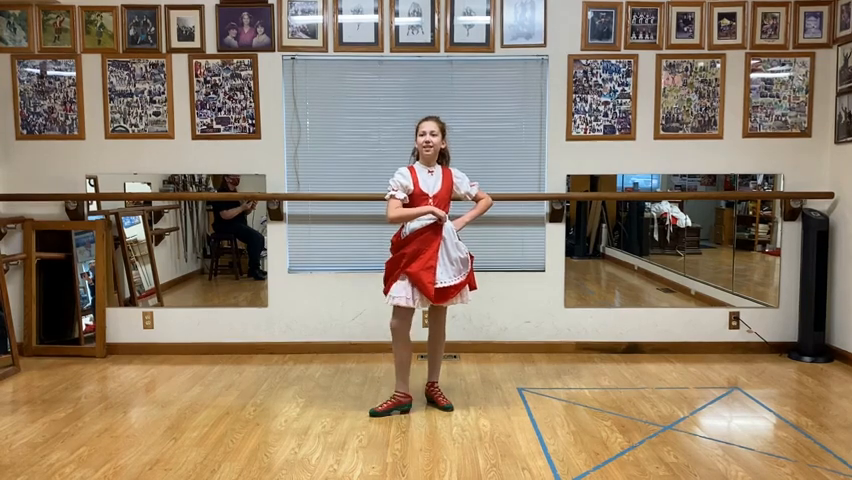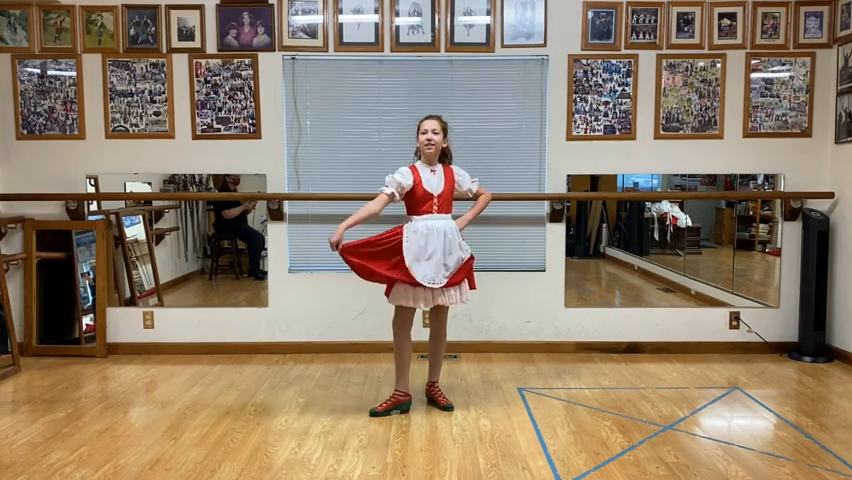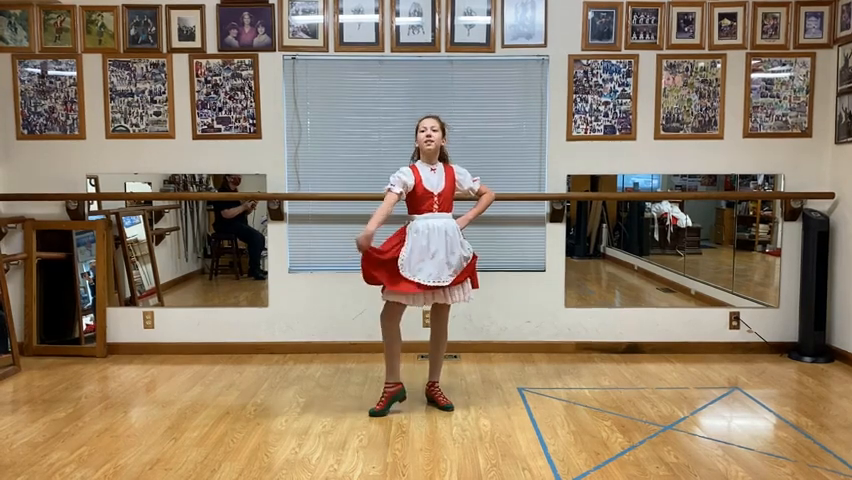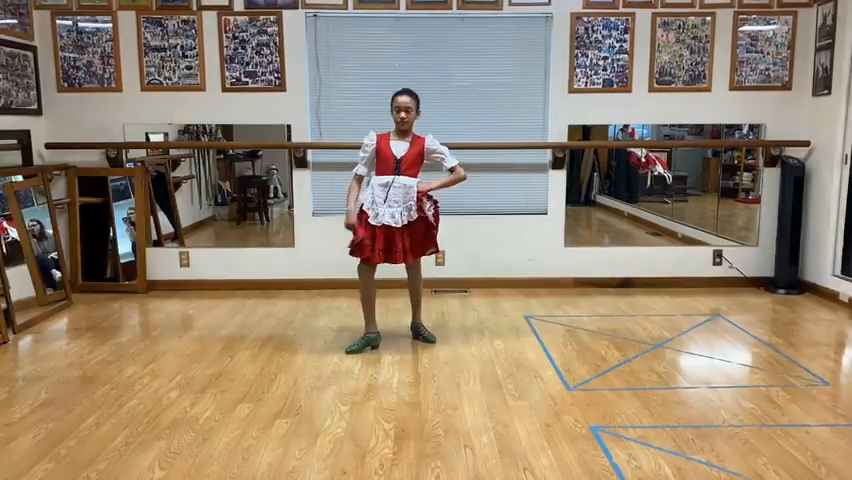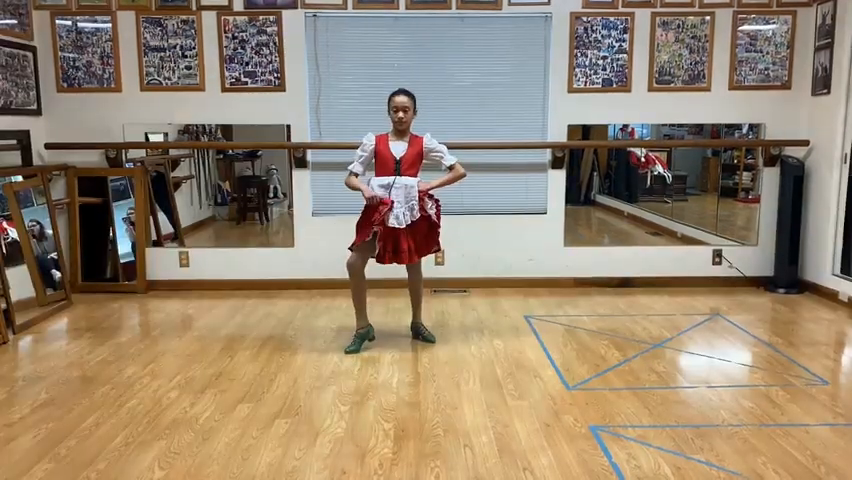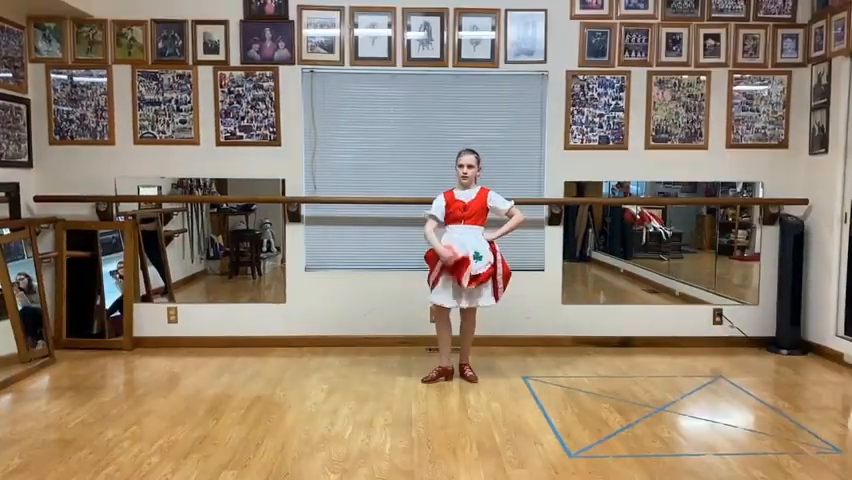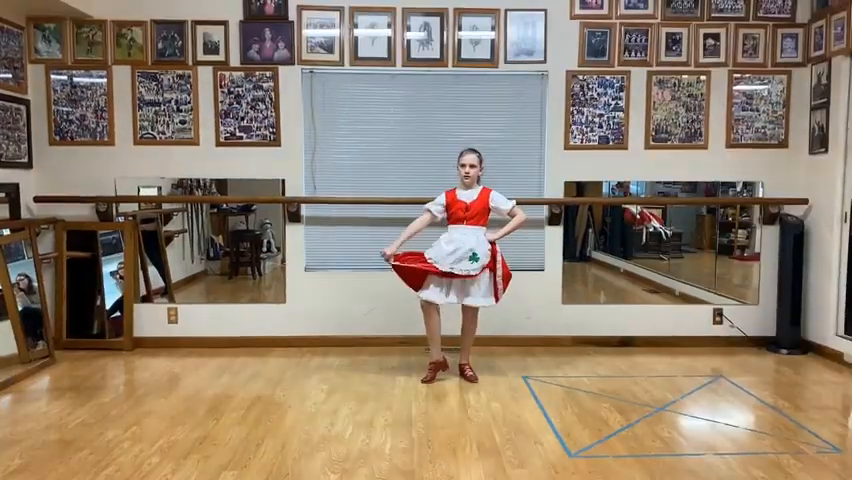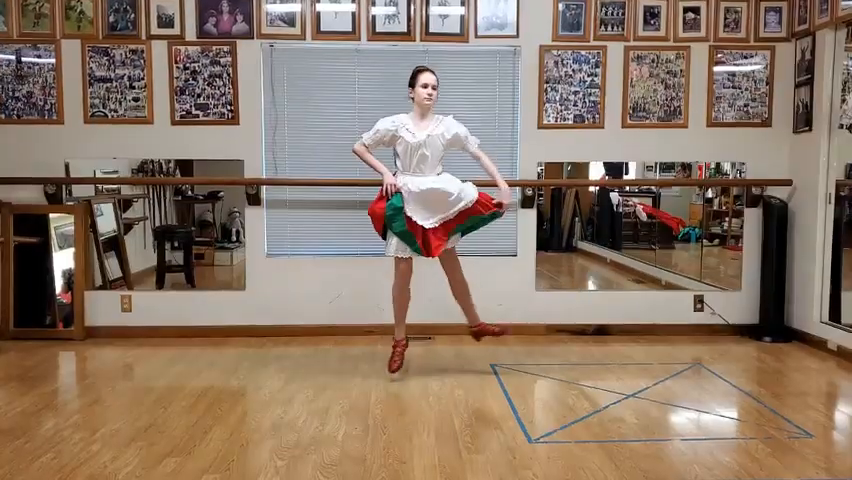
dt=0.4s
person 1, frame 1
left shoulder: (452, 176)
right shoulder: (404, 175)
left elbow: (485, 200)
right elbow: (393, 214)
left wrist: (461, 222)
right wrist: (429, 211)
left hip: (443, 250)
right hip: (412, 250)
left knee: (438, 320)
right knee: (399, 324)
left ankle: (432, 386)
right ankle: (402, 394)
person 1, frame 2
left shoulder: (454, 174)
right shoulder: (406, 174)
left elbow: (485, 195)
right elbow: (377, 204)
left wrist: (464, 221)
right wrist: (342, 228)
left hip: (446, 248)
right hip: (415, 249)
left knee: (439, 320)
right knee: (401, 322)
left ankle: (433, 386)
right ankle: (401, 393)
person 1, frame 3
left shoulder: (455, 174)
right shoulder: (407, 174)
left elbow: (488, 195)
right elbow: (388, 204)
left wrist: (464, 220)
right wrist: (369, 228)
left hip: (443, 252)
right hip: (412, 250)
left knee: (440, 320)
right knee: (389, 314)
left ankle: (433, 386)
right ankle: (392, 385)
person 1, frame 4
left shoulder: (425, 144)
right shoulder: (375, 141)
left elbow: (460, 174)
right elbow: (356, 179)
left wrist: (430, 186)
right wrist: (351, 208)
left hip: (409, 209)
right hip: (376, 209)
left knee: (413, 266)
right knee: (366, 269)
left ankle: (417, 323)
right ankle: (371, 331)
person 1, frame 5
left shoulder: (424, 143)
right shoulder: (374, 142)
left elbow: (459, 171)
right elbow: (350, 177)
left wrist: (430, 185)
right wrist: (364, 189)
left hip: (411, 209)
right hip: (380, 209)
left knee: (413, 266)
right knee: (354, 263)
left ankle: (417, 323)
right ankle: (363, 326)
person 1, frame 6
left shoulder: (487, 196)
right shoulder: (445, 198)
left elbow: (518, 217)
right elbow: (429, 228)
left wrist: (495, 235)
right wrist: (439, 248)
left hip: (476, 254)
right hip: (448, 255)
left knee: (469, 310)
right knee: (439, 308)
person 1, frame 7
left shoulder: (490, 196)
right shoulder: (447, 197)
left elbow: (520, 216)
right elbow: (422, 221)
left wrist: (496, 235)
right wrist: (394, 246)
left hip: (477, 254)
right hip: (447, 253)
left knee: (470, 309)
right knee: (428, 301)
person 1, frame 8
left shoulder: (448, 126)
right shoulder: (394, 124)
left elbow: (479, 155)
right elbow: (359, 148)
left wrist: (502, 185)
right wrist: (384, 172)
left hip: (440, 197)
right hip: (405, 198)
left knee: (451, 263)
right knee: (403, 272)
left ankle: (474, 323)
right ankle: (399, 341)
